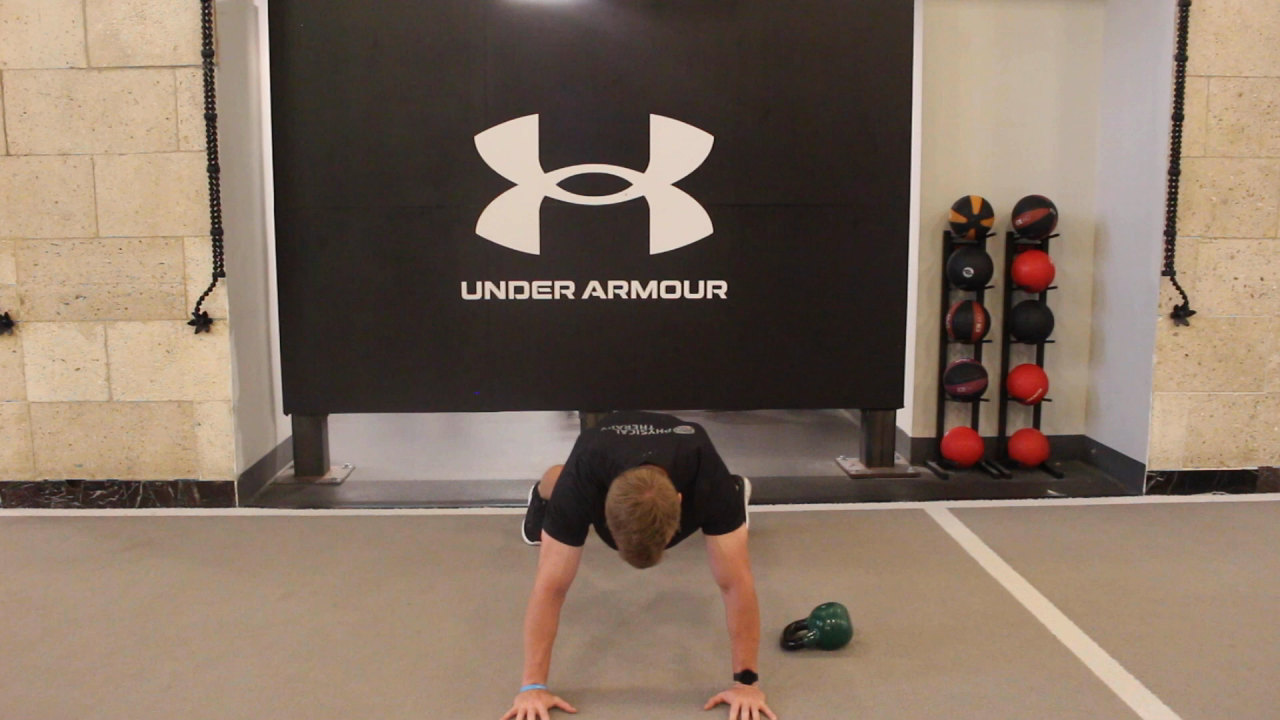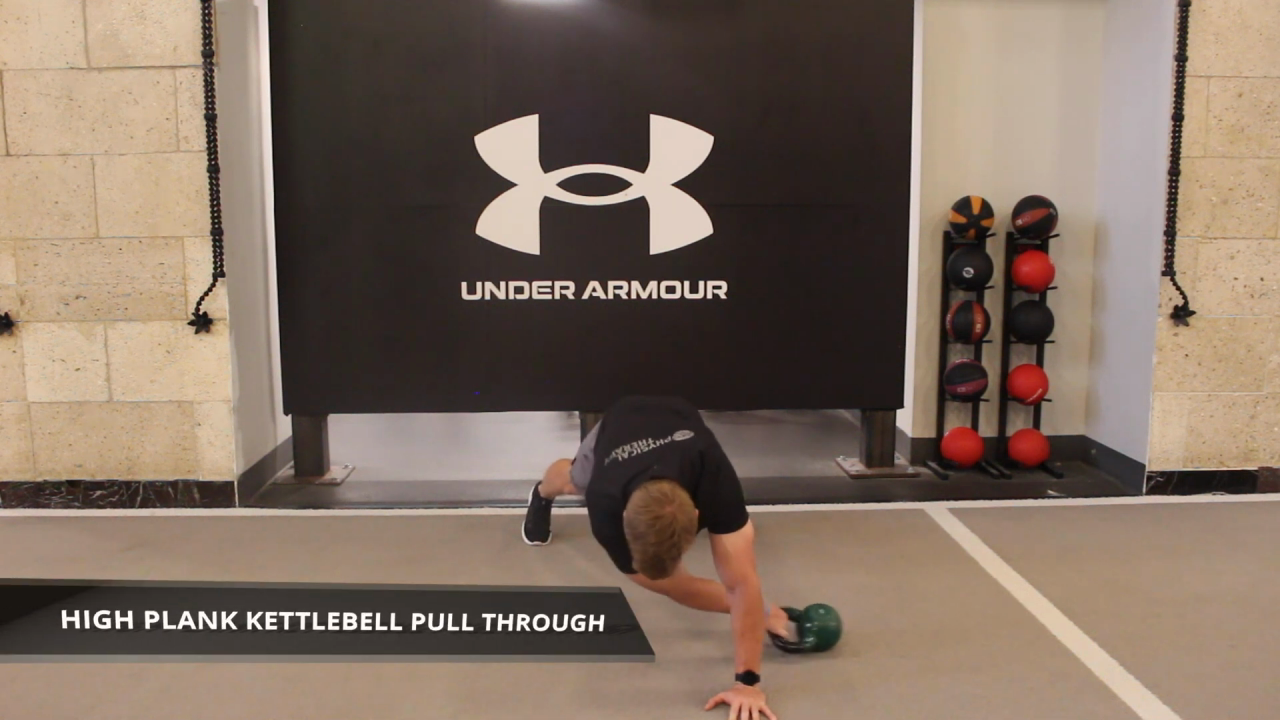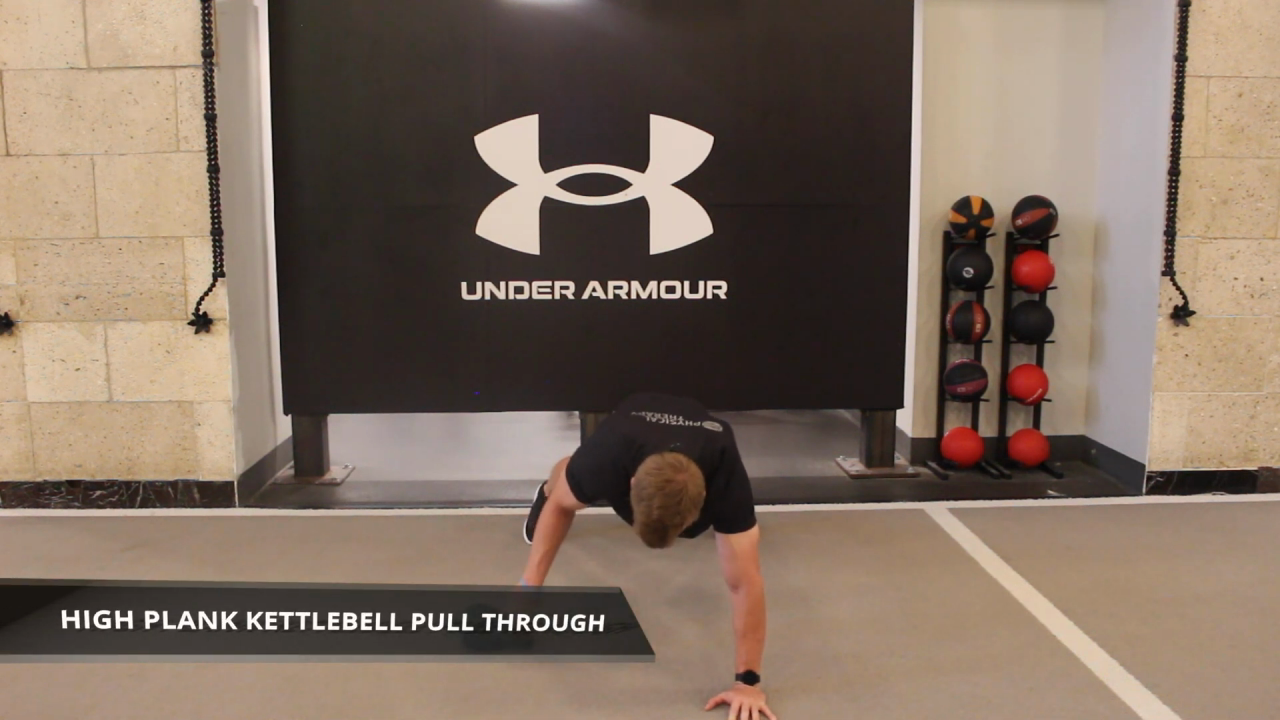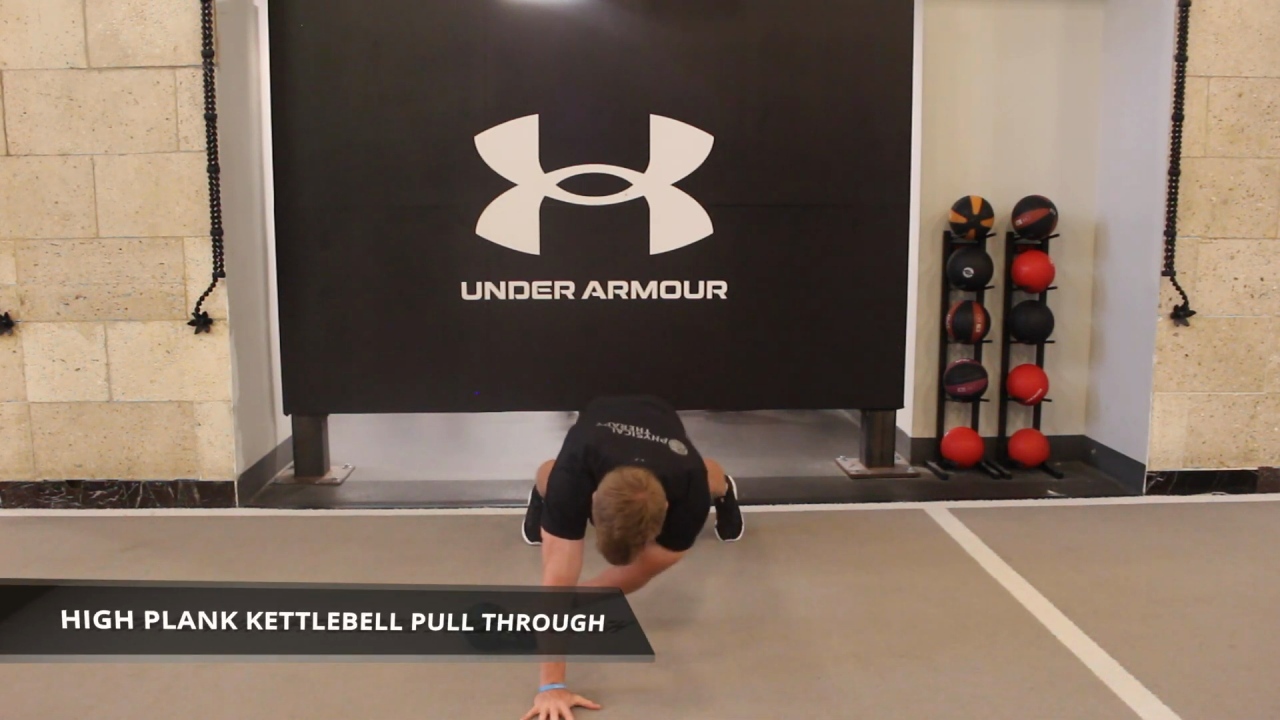
dt=1s
person 1, frame 1
left shoulder: (706, 476)
right shoulder: (585, 477)
left elbow: (736, 583)
right elbow: (551, 585)
left wrist: (745, 680)
right wrist: (533, 685)
left hip: (680, 460)
right hip: (607, 458)
right ankle: (543, 491)
person 1, frame 2
left shoulder: (714, 479)
right shoulder: (608, 506)
left elbow: (741, 582)
right elbow: (675, 586)
left wrist: (747, 680)
right wrist: (760, 614)
left hip: (681, 426)
right hip: (617, 424)
right knee: (573, 481)
right ankle: (543, 493)
person 1, frame 3
left shoulder: (724, 475)
right shoulder: (605, 456)
left elbow: (744, 582)
right elbow: (560, 506)
left wrist: (747, 680)
right wrist: (531, 584)
left hip: (700, 445)
right hip: (629, 438)
right knee: (567, 481)
right ankle: (546, 486)
person 1, frame 4
left shoulder: (688, 489)
right shoulder: (572, 478)
left elbow: (641, 571)
right elbow: (558, 579)
right wrist: (551, 685)
right hip: (600, 421)
left ankle: (723, 489)
right ankle: (542, 492)
